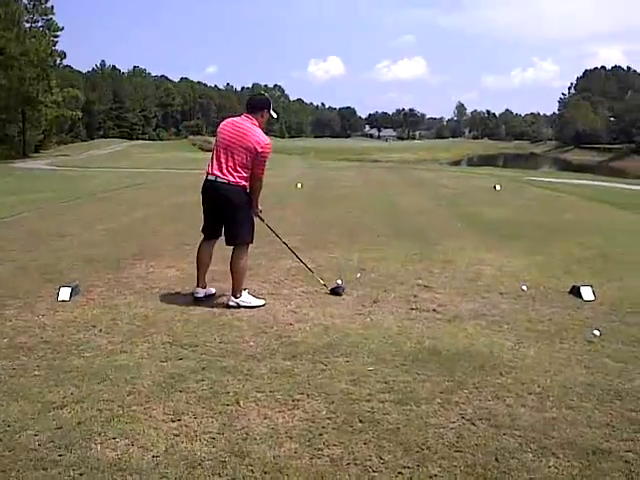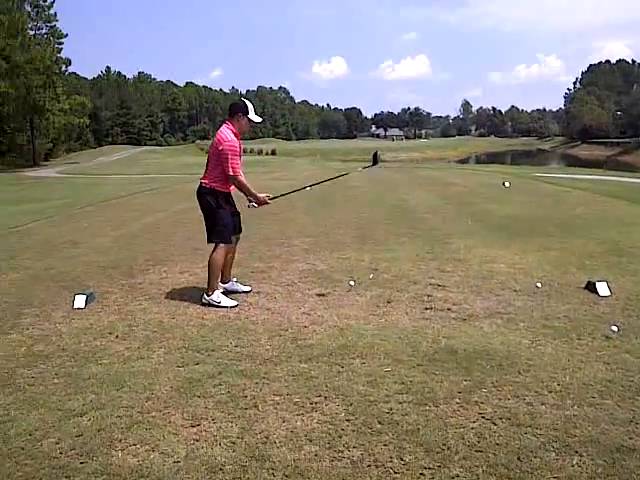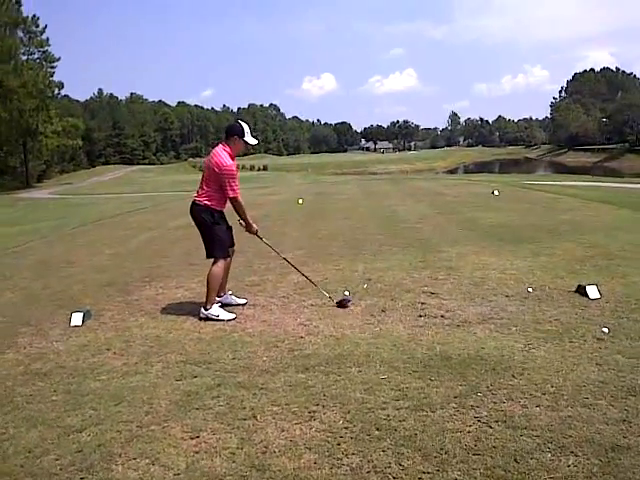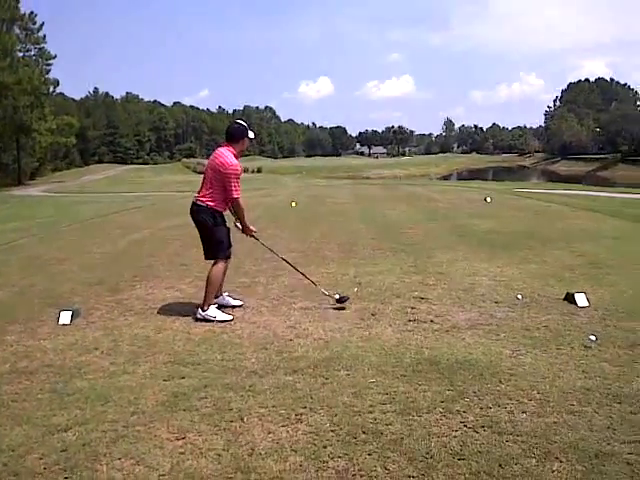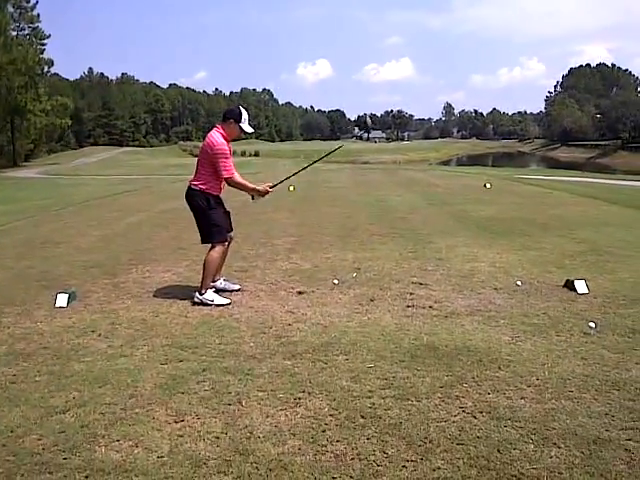
dt=1s
person 1, frame 1
left shoulder: (225, 124)
right shoulder: (263, 141)
right elbow: (257, 179)
right wrist: (254, 205)
left hip: (211, 185)
right hip: (234, 192)
left knee: (209, 238)
right knee: (241, 245)
left ankle: (201, 287)
right ankle: (237, 296)
person 1, frame 2
left shoulder: (229, 134)
right shoulder: (229, 140)
left elbow: (235, 174)
right elbow: (235, 177)
left wrist: (250, 196)
right wrist: (255, 196)
left hip: (220, 193)
right hip: (213, 194)
left knee: (233, 237)
right knee: (223, 243)
left ankle: (226, 282)
right ankle: (211, 293)
person 1, frame 3
left shoulder: (220, 152)
right shoulder: (226, 163)
left elbow: (231, 196)
right elbow: (235, 198)
left wrist: (242, 218)
right wrist: (248, 223)
left hip: (211, 209)
right hip: (207, 211)
left knee: (228, 251)
right knee: (221, 257)
left ankle: (221, 295)
right ankle: (209, 308)
person 1, frame 4
left shoulder: (221, 152)
right shoulder: (232, 164)
right elbow: (235, 200)
left wrist: (235, 216)
right wrist: (245, 225)
left hip: (208, 209)
right hip: (208, 212)
left knee: (225, 254)
right knee: (221, 258)
left ankle: (218, 296)
right ankle: (206, 309)
person 1, frame 5
left shoulder: (220, 139)
right shoulder: (218, 143)
left elbow: (231, 173)
right elbow: (231, 180)
left wrist: (252, 189)
right wrist: (256, 189)
left hip: (209, 195)
right hip: (202, 196)
left knee: (227, 237)
right knee: (219, 242)
left ankle: (215, 280)
right ankle: (203, 292)
